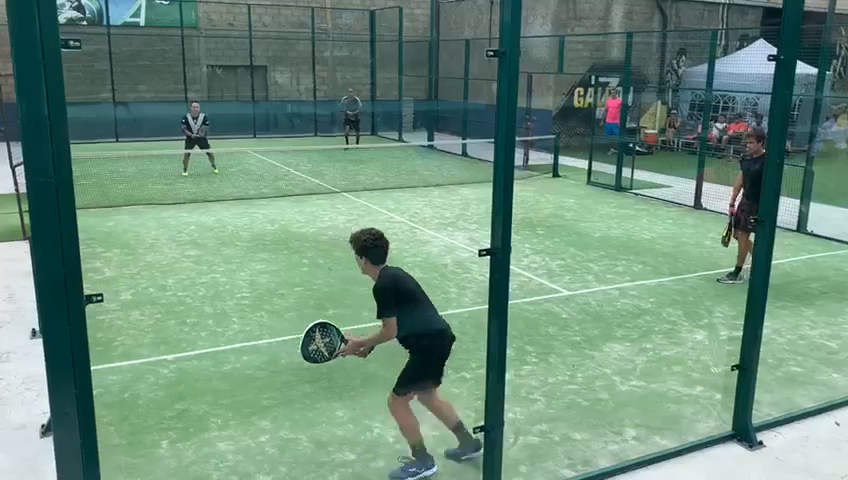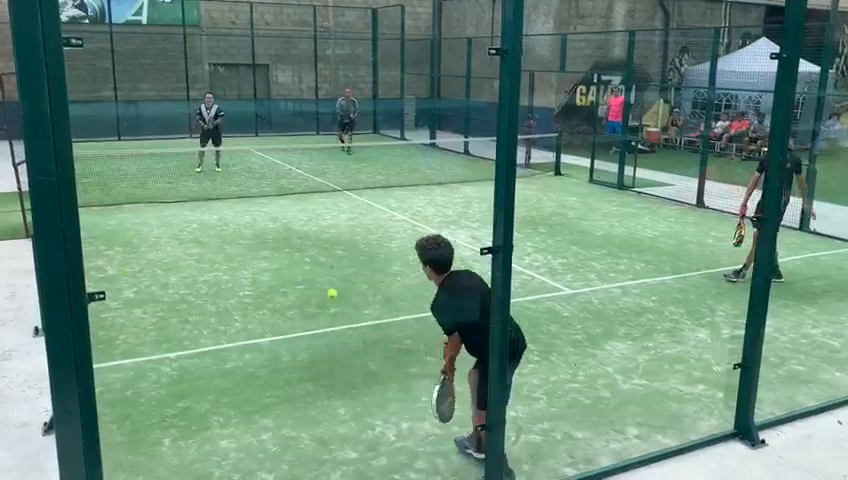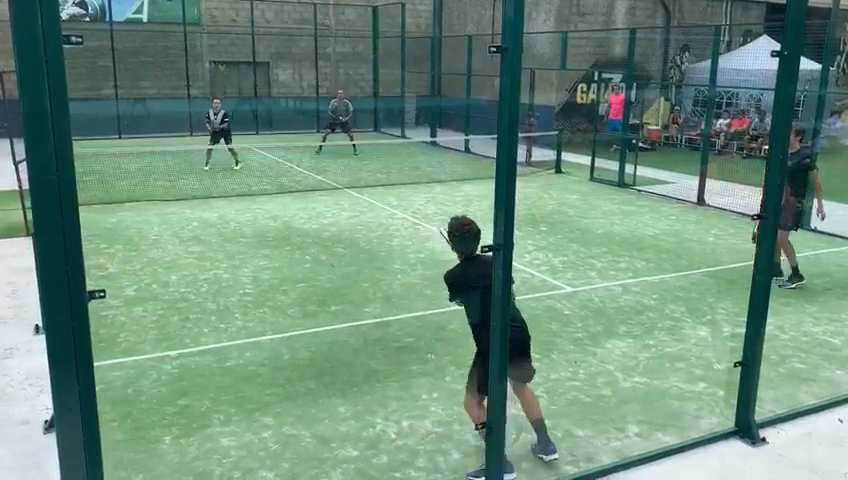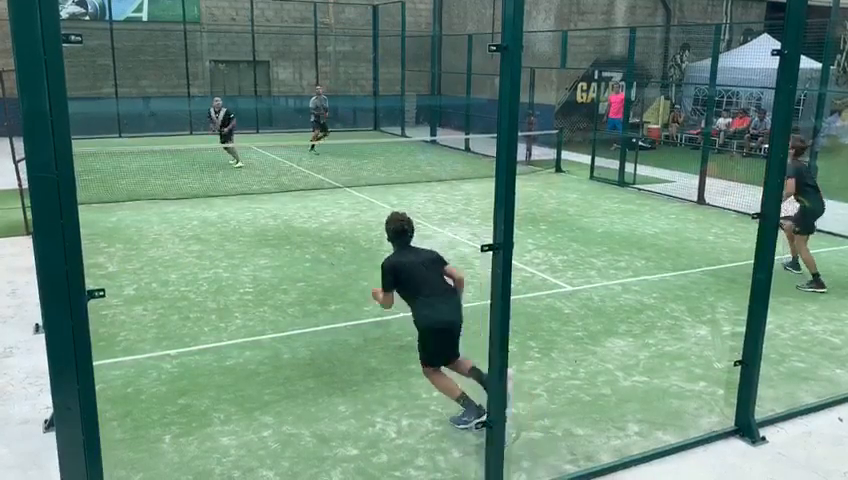
dt=0.4s
person 1, frame 1
left shoulder: (383, 286)
right shoulder: (397, 275)
left elbow: (390, 331)
left wrist: (360, 343)
right wrist: (369, 344)
left hip: (428, 344)
right hip: (438, 337)
left knee: (397, 401)
right knee: (427, 393)
right ankle: (468, 443)
person 1, frame 2
left shoulder: (440, 303)
right shoulder: (467, 276)
left elbow: (456, 342)
left wrist: (448, 366)
right wrist: (451, 342)
right hip: (513, 340)
left knee: (481, 416)
right knee: (474, 376)
right ankle: (478, 443)
person 1, frame 3
left shoulder: (453, 277)
right shoulder: (495, 263)
left hip: (491, 344)
right hip: (519, 335)
left knee: (473, 402)
right knee: (521, 387)
right ankle: (545, 445)
person 1, frame 4
left shoulder: (390, 264)
right shoulder: (430, 254)
left elbow: (388, 304)
right elbow: (459, 277)
left wrist: (377, 296)
right wrist: (456, 301)
left hip: (431, 322)
right hip: (453, 314)
left knee: (432, 370)
right knee: (453, 361)
left ankle: (474, 411)
right ankle: (489, 381)
person 2, frame 1
left shoulder: (767, 162)
right shoulder: (745, 158)
right wrist: (732, 203)
left hip: (756, 205)
right hip: (744, 202)
left knee: (743, 236)
right knee: (739, 235)
left ankle: (737, 273)
person 2, frame 2
left shoulder: (794, 160)
right shoulder: (766, 159)
left elbow: (801, 183)
right elbow: (754, 181)
left wrist: (807, 204)
right wrist: (744, 203)
left hip: (779, 204)
right hip: (764, 202)
left knee: (758, 236)
left ankle: (743, 271)
right ankle: (775, 271)
person 2, frame 3
left shoulder: (804, 156)
left elbow: (816, 181)
left wrist: (819, 205)
left hip: (795, 202)
right hip: (782, 199)
left knee: (781, 236)
left ankle: (797, 275)
right ankle: (776, 269)
person 2, frame 4
left shoulder: (792, 166)
right shoulder: (801, 165)
left elbow: (790, 190)
left hip: (809, 206)
right hip: (816, 204)
left knee: (800, 244)
right knee: (788, 227)
left ankle: (817, 281)
right ankle: (794, 263)
